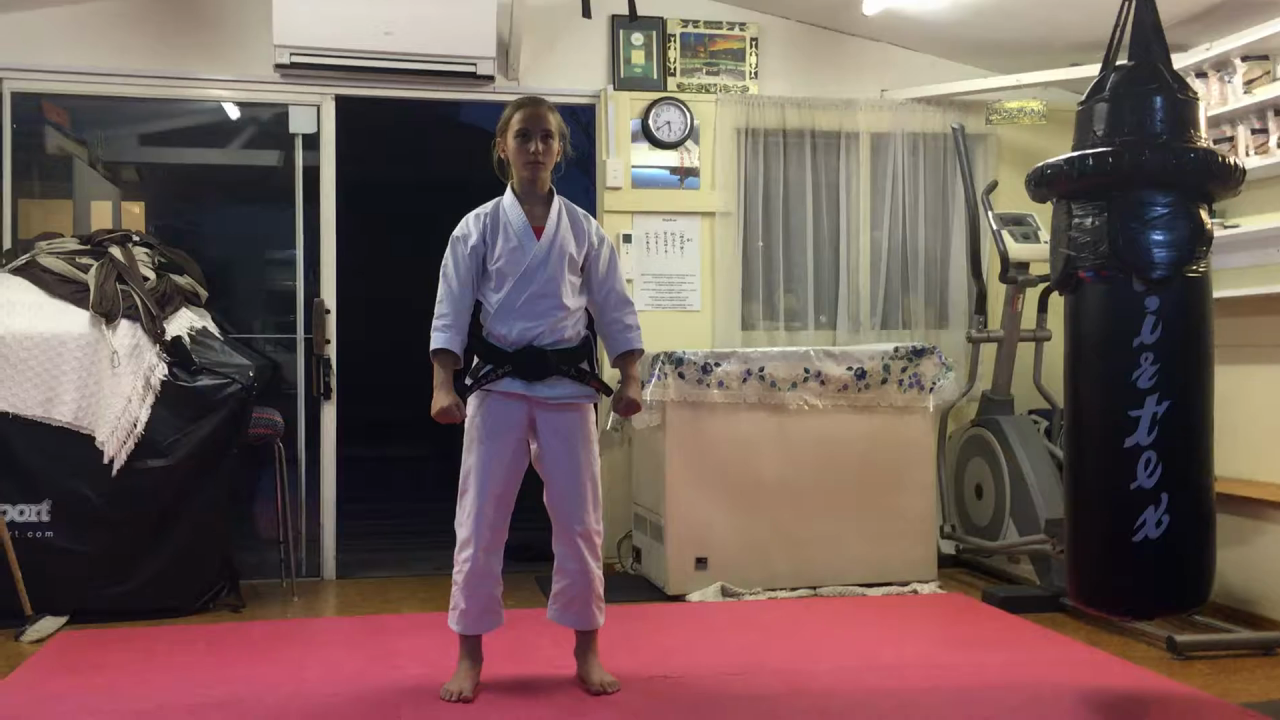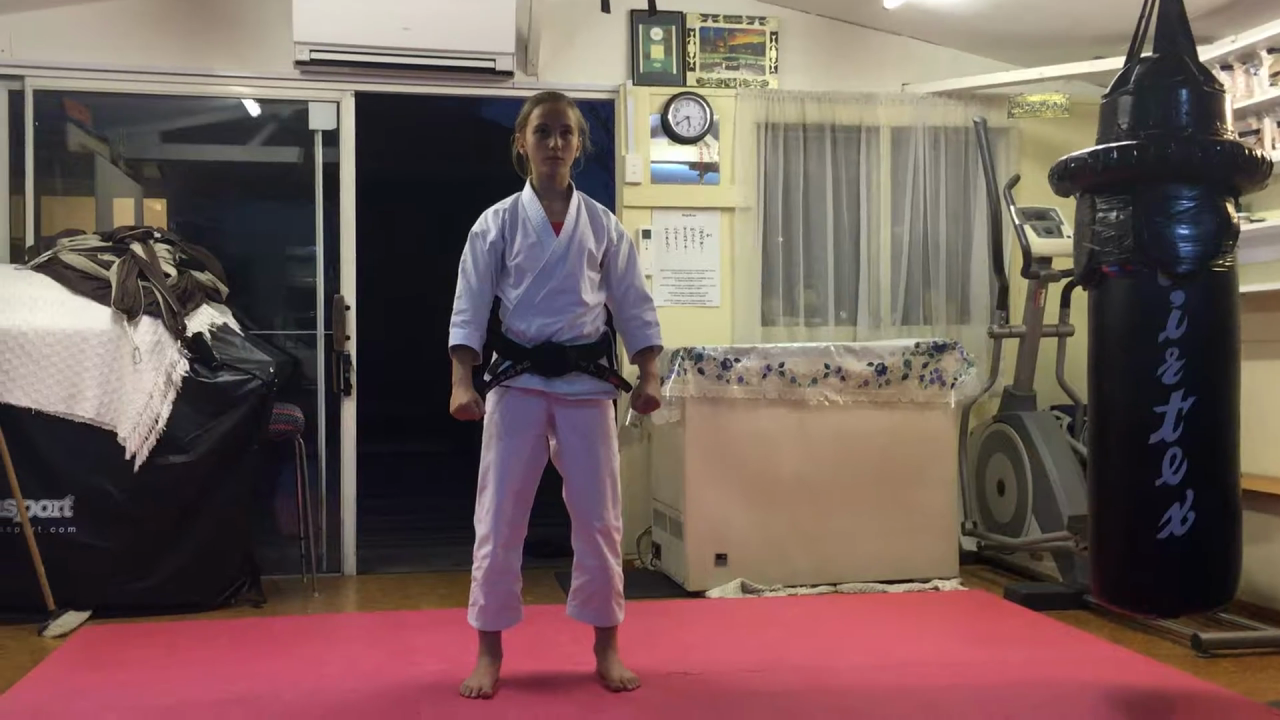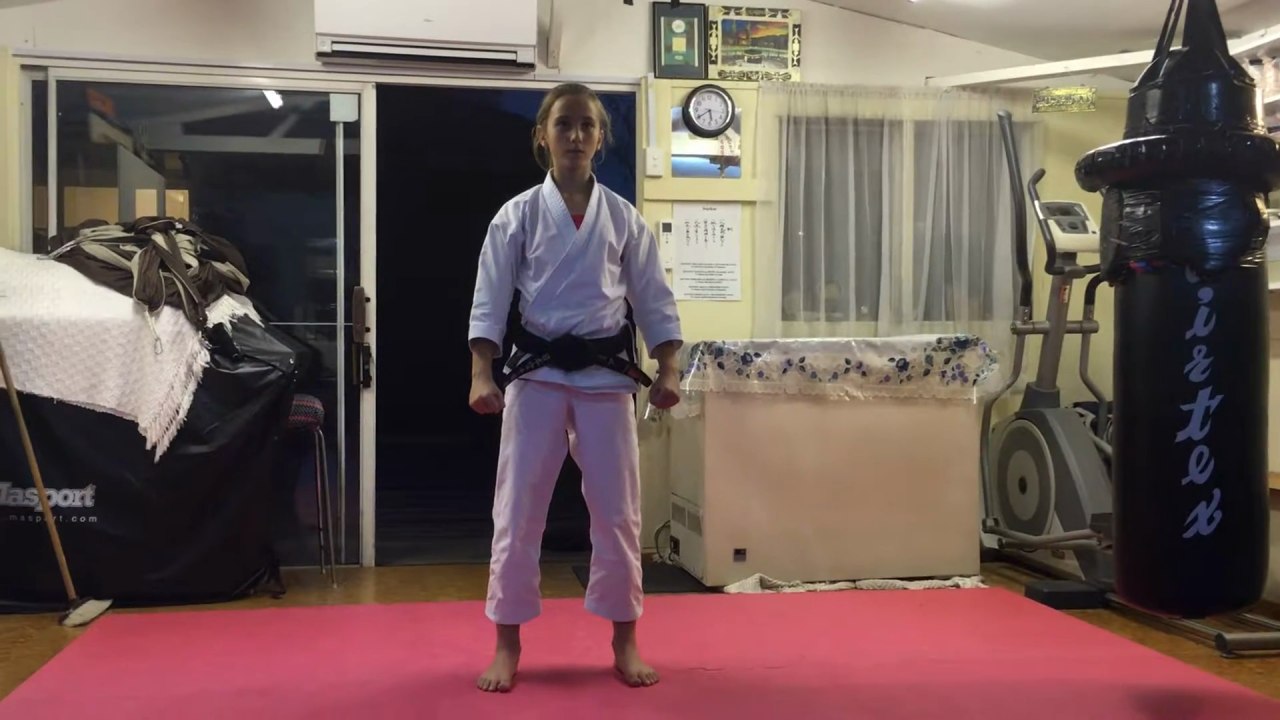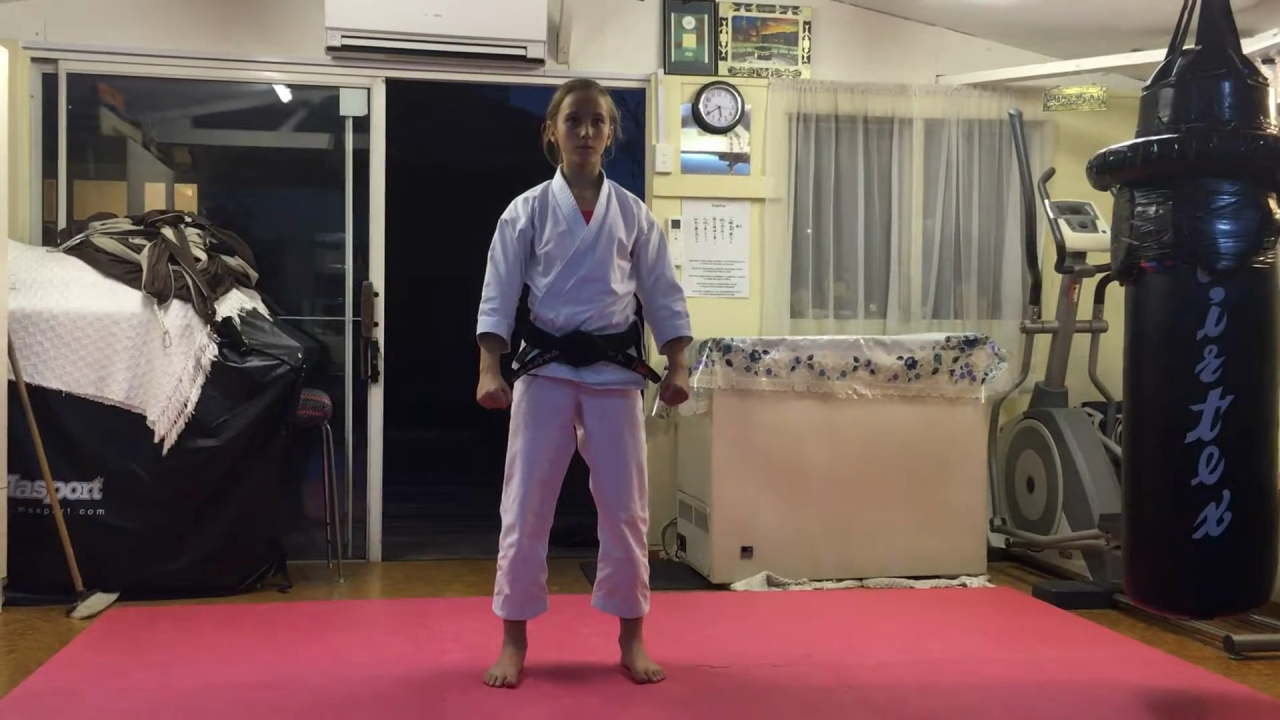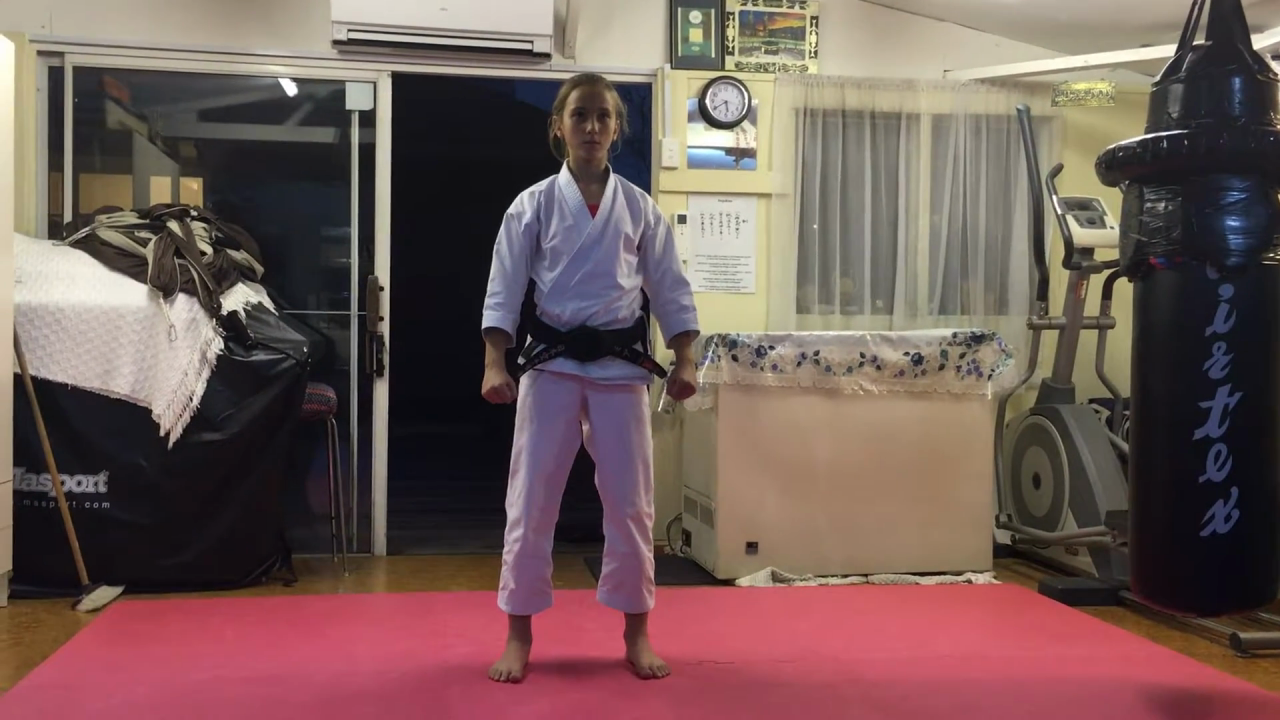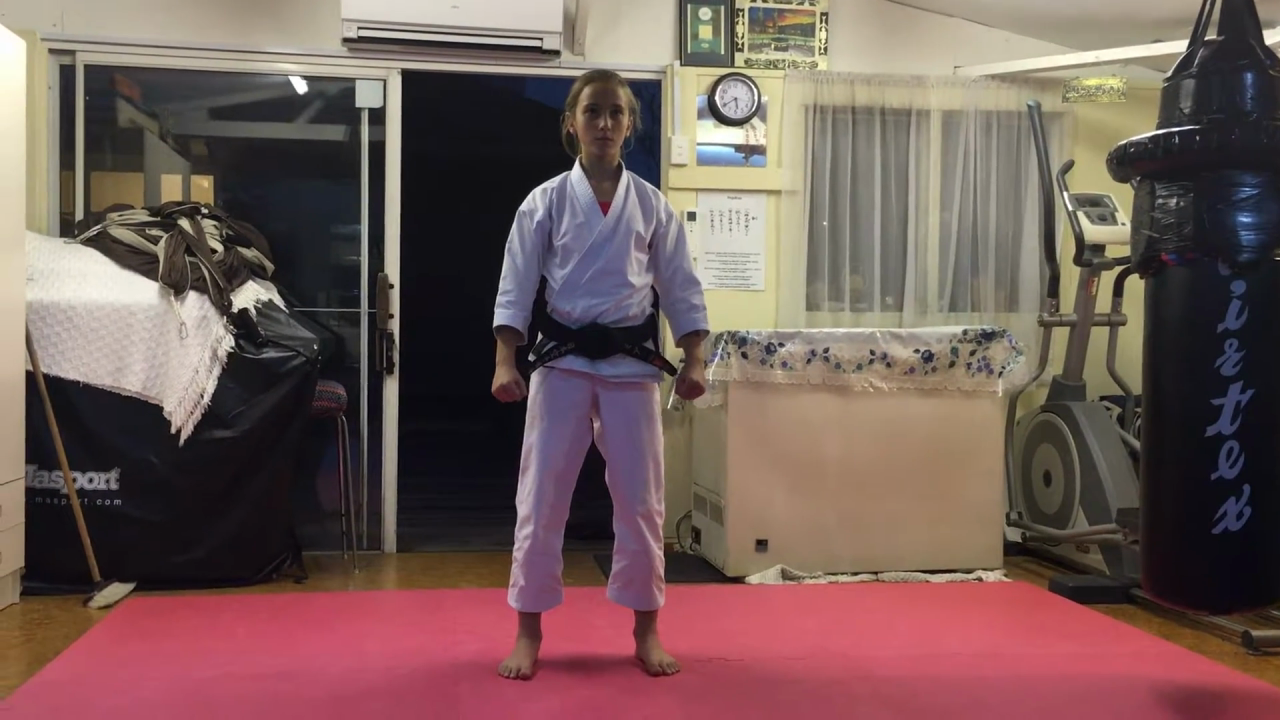
dt=0.4s
person 1, frame 1
left shoulder: (583, 229)
right shoulder: (478, 226)
left elbow: (614, 307)
right elbow: (451, 309)
left wrist: (630, 378)
right wrist: (443, 385)
left hip: (567, 385)
right hip: (498, 384)
left knee: (580, 518)
right knee: (480, 519)
left ankle: (587, 648)
right ankle: (470, 653)
person 1, frame 2
left shoulder: (603, 225)
right shoulder: (497, 222)
left elbow: (633, 304)
right elbow: (470, 306)
left wrist: (648, 376)
right wrist: (462, 383)
left hip: (586, 380)
right hip: (518, 379)
left knee: (598, 515)
right knee: (500, 515)
left ankle: (606, 645)
right ankle: (489, 649)
person 1, frame 3
left shoulder: (624, 217)
right shoulder: (518, 214)
left elbow: (653, 298)
right elbow: (490, 298)
left wrist: (668, 370)
right wrist: (481, 375)
left hip: (606, 375)
right hip: (536, 373)
left knee: (617, 510)
right knee: (518, 509)
left ankle: (624, 640)
right ankle: (507, 643)
person 1, frame 4
left shoulder: (633, 213)
right shoulder: (527, 210)
left elbow: (662, 294)
right elbow: (499, 294)
left wrist: (676, 367)
right wrist: (489, 370)
left hip: (614, 370)
right hip: (545, 368)
left knee: (625, 505)
right knee: (526, 504)
left ankle: (631, 636)
right ankle: (514, 638)
person 1, frame 5
left shoulder: (640, 207)
right shoulder: (533, 204)
left elbow: (670, 287)
right elbow: (504, 288)
left wrist: (684, 360)
right wrist: (494, 364)
left hip: (620, 365)
right hip: (551, 363)
left knee: (630, 500)
right knee: (531, 498)
left ankle: (636, 631)
right ankle: (518, 633)
person 1, frame 6
left shoulder: (651, 204)
right shoulder: (546, 201)
left elbow: (680, 286)
right elbow: (516, 286)
left wrist: (693, 361)
right wrist: (505, 362)
left hip: (631, 362)
right hip: (563, 360)
left knee: (641, 497)
right knee: (542, 496)
left ankle: (646, 628)
right ankle: (528, 630)
